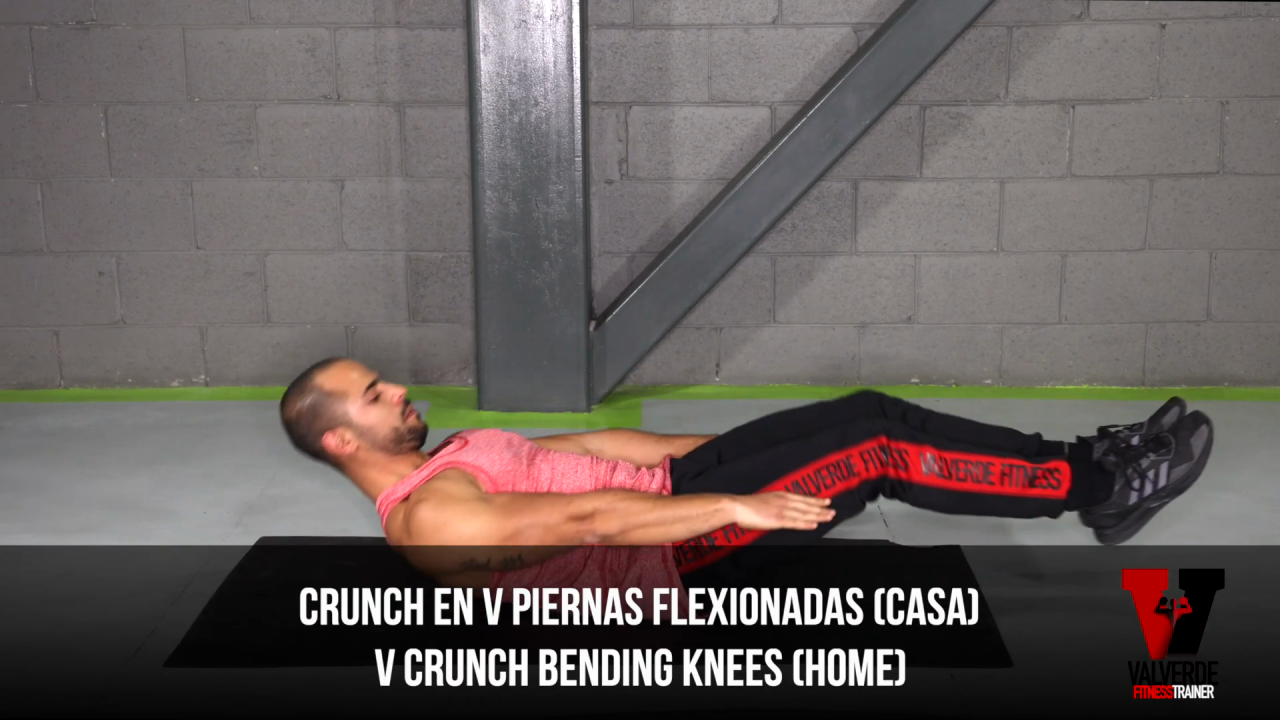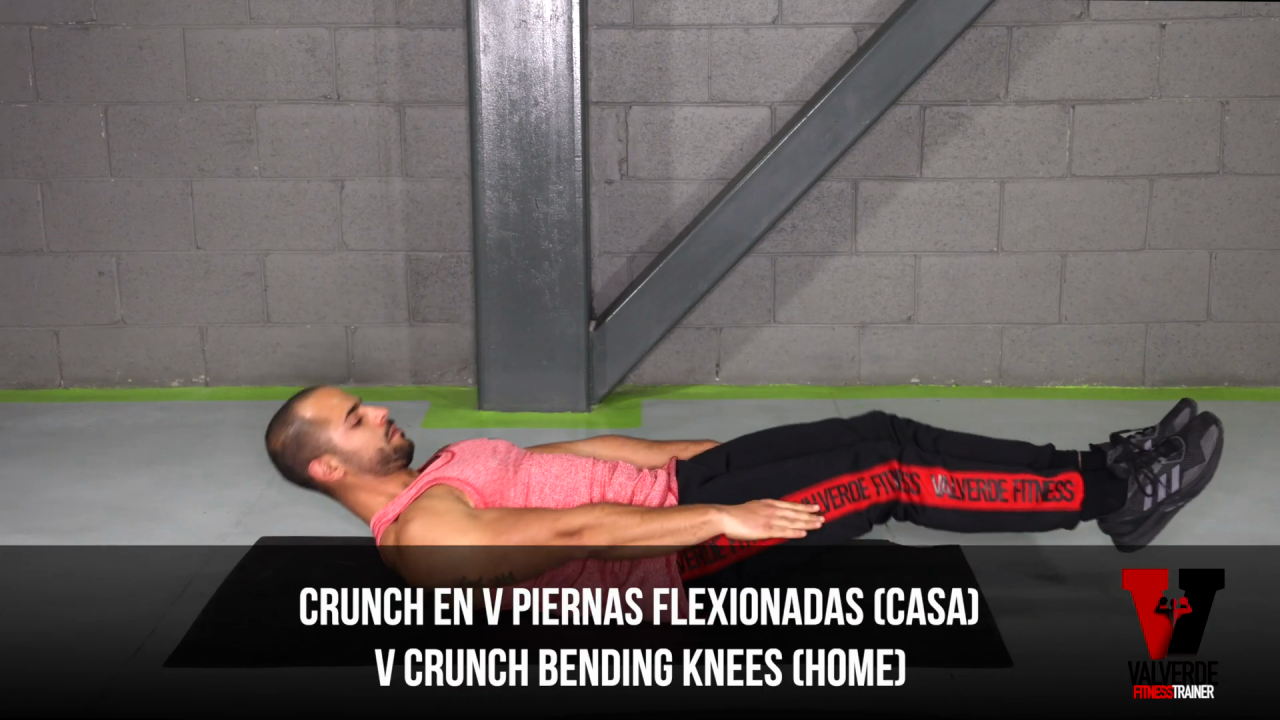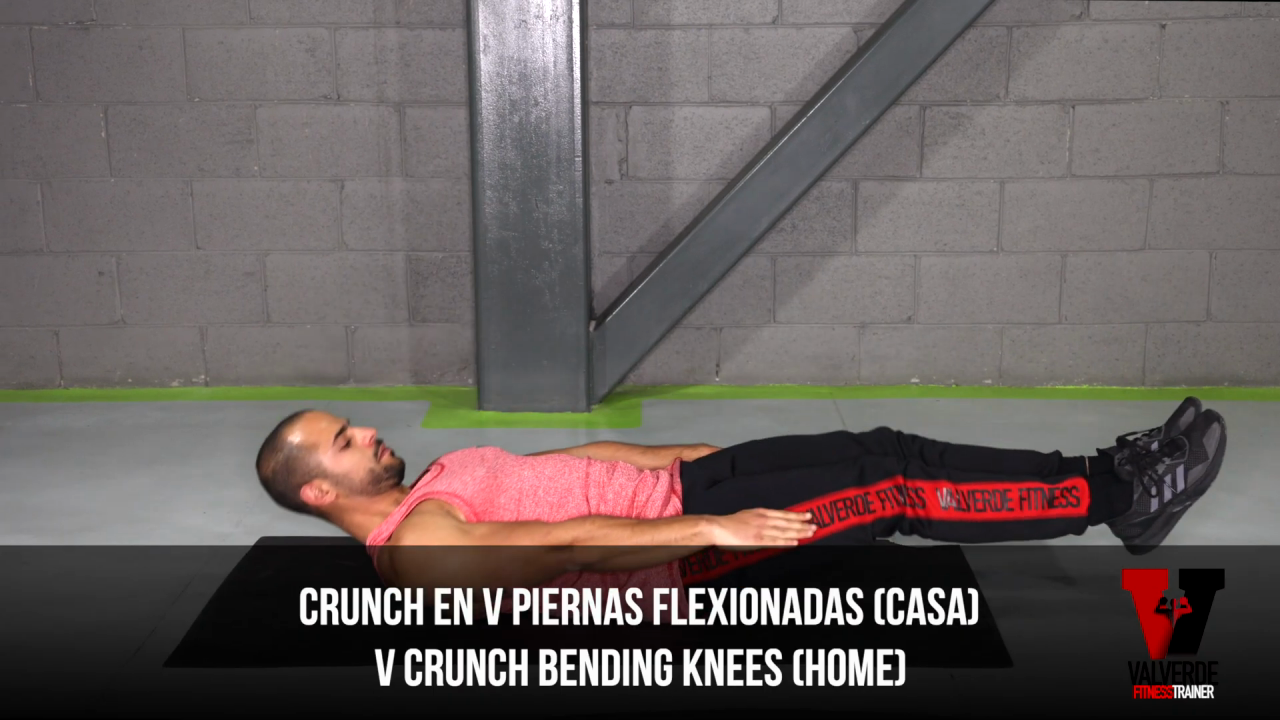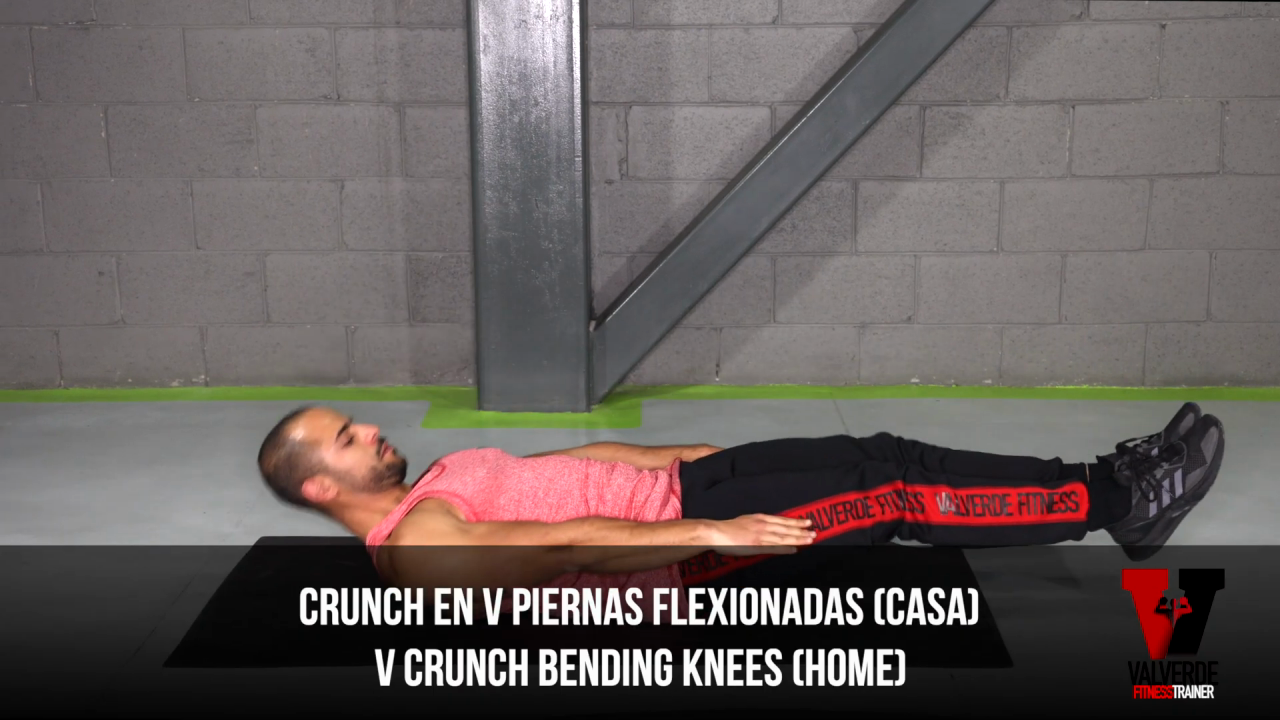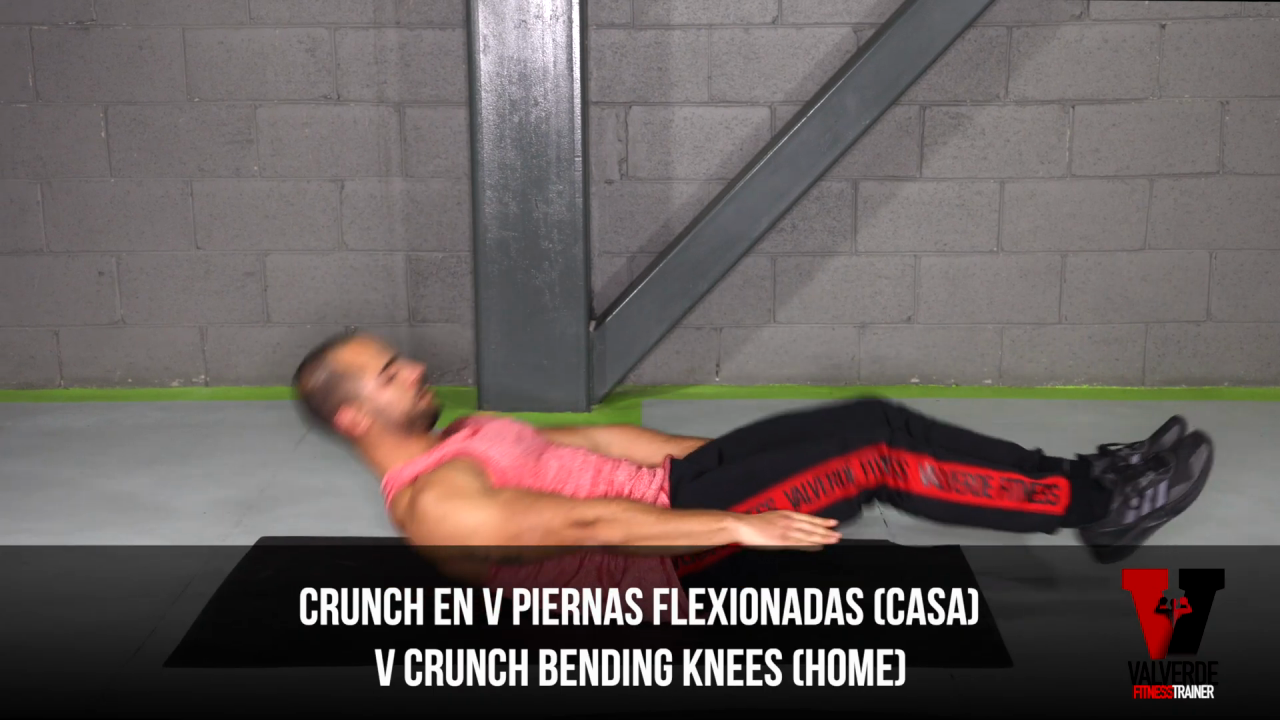
dt=0.2s
person 1, frame 1
left shoulder: (446, 462)
right shoulder: (431, 521)
left elbow: (586, 444)
right elbow: (585, 521)
left wrist: (708, 450)
right wrist: (735, 504)
left hip: (671, 482)
right hip: (673, 553)
left knee: (866, 411)
right knee: (874, 453)
left ankle: (1084, 465)
right ankle: (1097, 491)
person 1, frame 2
left shoulder: (443, 475)
right shoulder: (421, 537)
left elbow: (581, 452)
right elbow: (577, 536)
left wrist: (697, 454)
right wrist: (720, 519)
left hip: (675, 482)
right hip: (676, 550)
left knee: (877, 434)
right knee: (888, 479)
left ankle: (1100, 471)
right ankle: (1112, 497)
person 1, frame 3
left shoulder: (438, 484)
right shoulder: (416, 550)
left elbow: (575, 459)
right elbow: (568, 545)
left wrist: (687, 455)
right wrist: (711, 529)
left hip: (677, 483)
right hip: (674, 548)
left knee: (880, 452)
right knee: (892, 494)
left ankle: (1108, 476)
right ankle: (1119, 500)
person 1, frame 4
left shoulder: (432, 485)
right shoulder: (415, 545)
left elbow: (574, 456)
right elbow: (564, 546)
left wrist: (690, 456)
right wrist: (709, 534)
left hip: (674, 488)
right hip: (670, 551)
left knee: (877, 455)
right knee: (889, 497)
left ankle: (1104, 483)
right ankle: (1118, 506)
person 1, frame 5
left shoulder: (452, 446)
right shoulder: (435, 506)
left elbow: (593, 439)
right elbow: (584, 529)
left wrist: (726, 457)
right wrist: (740, 526)
left hip: (669, 490)
right hip: (668, 558)
left knee: (864, 423)
right knee: (873, 456)
left ankle: (1079, 482)
right ankle: (1096, 507)
